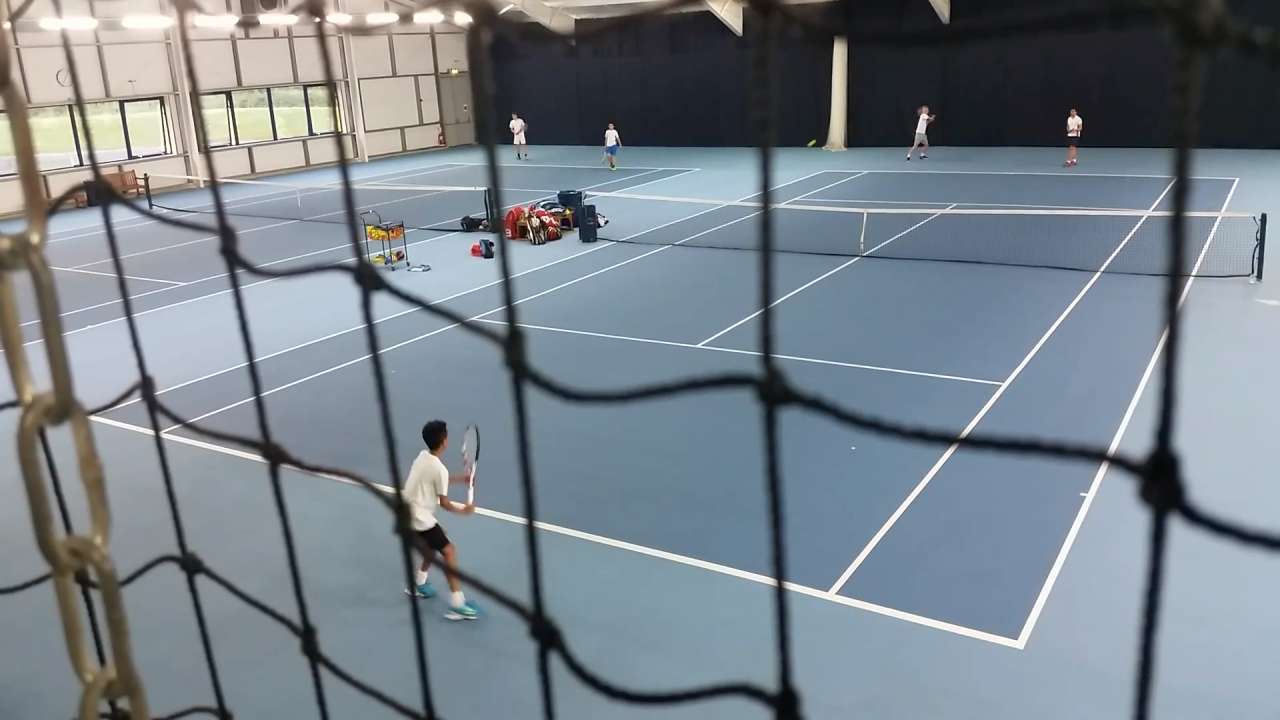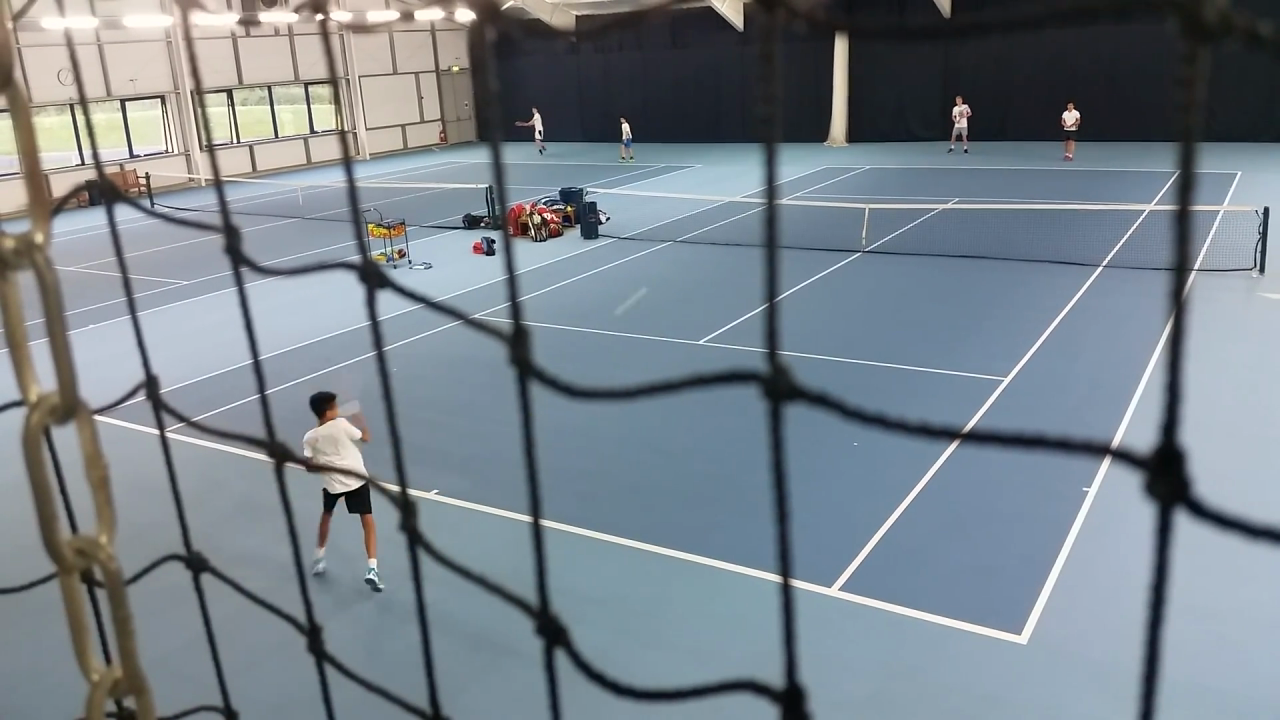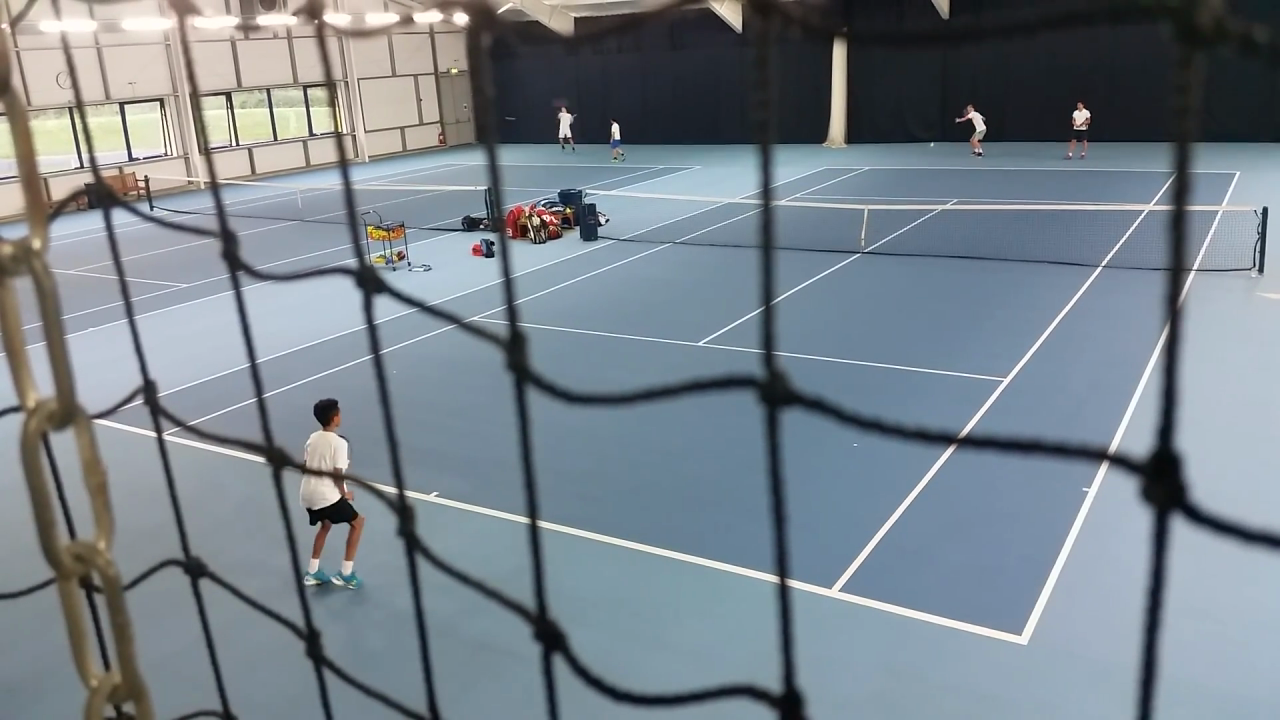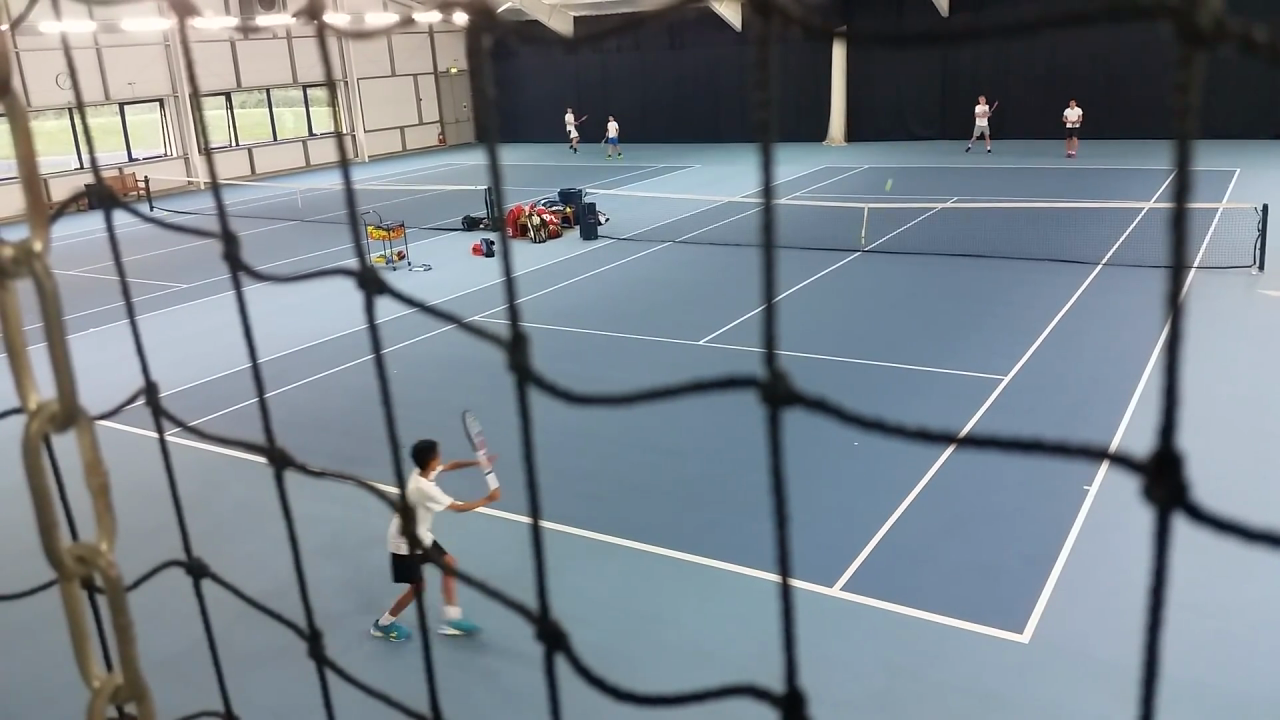
dt=1s
person 1, frame 1
left shoulder: (422, 456)
right shoulder: (439, 470)
right elbow: (444, 503)
left wrist: (459, 477)
right wrist: (463, 510)
right hip: (418, 517)
left knee: (433, 543)
right knee: (449, 552)
left ankle: (418, 585)
right ankle: (457, 605)
person 1, frame 2
left shoulder: (310, 438)
right shoulder: (341, 424)
left elbow: (311, 468)
right elbow: (365, 437)
right wrist: (358, 422)
left hip: (332, 483)
right hip: (356, 479)
left knee: (326, 515)
right knee: (367, 521)
left ankle: (319, 559)
right ankle: (372, 569)
person 1, frame 3
left shoulder: (312, 438)
right shoulder: (339, 443)
left elbow: (307, 467)
right elbow: (337, 475)
right wrist: (344, 493)
left hip: (308, 494)
right hip: (326, 495)
left knee: (325, 525)
right knee: (358, 522)
left ankle: (312, 572)
right ankle: (345, 573)
person 1, frame 4
left shoulder: (421, 474)
right shoulder: (425, 489)
left elbow: (450, 465)
right elbow: (459, 507)
left wrist: (477, 462)
right wrist: (488, 499)
left hip: (420, 537)
right hip: (405, 543)
left knee: (450, 564)
right knee: (417, 587)
left ankle: (452, 619)
right ankle: (384, 624)
